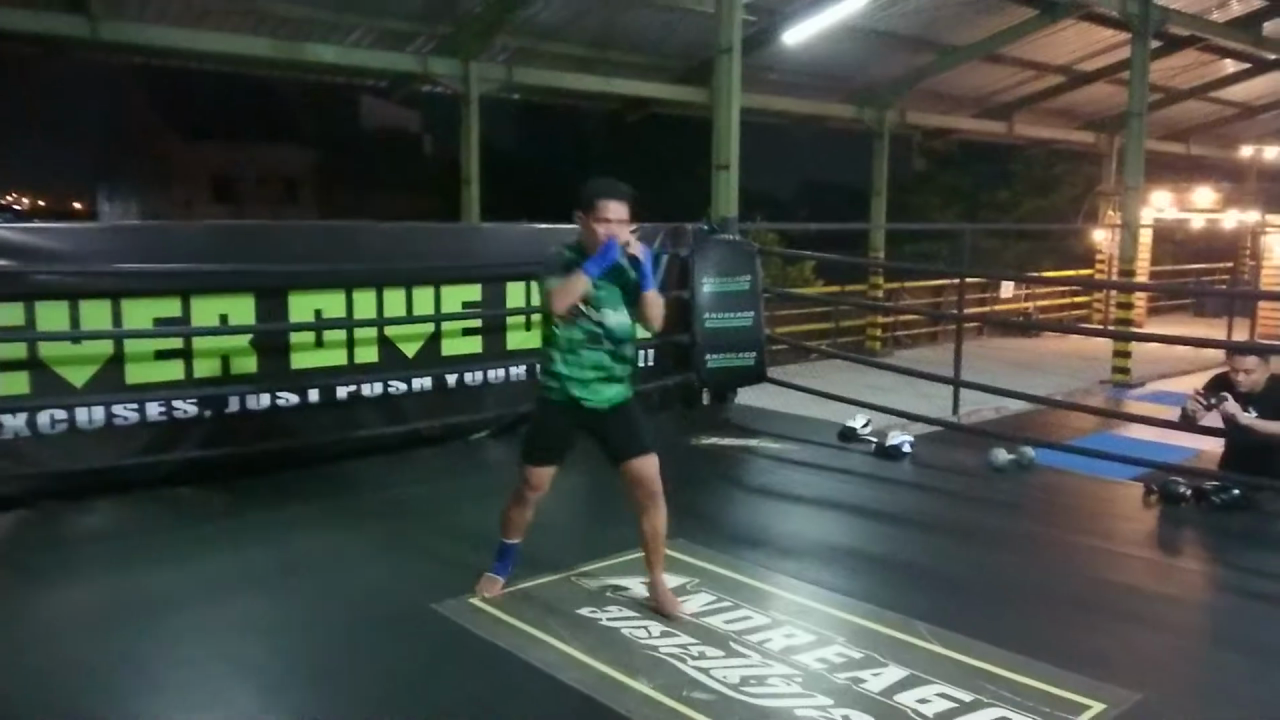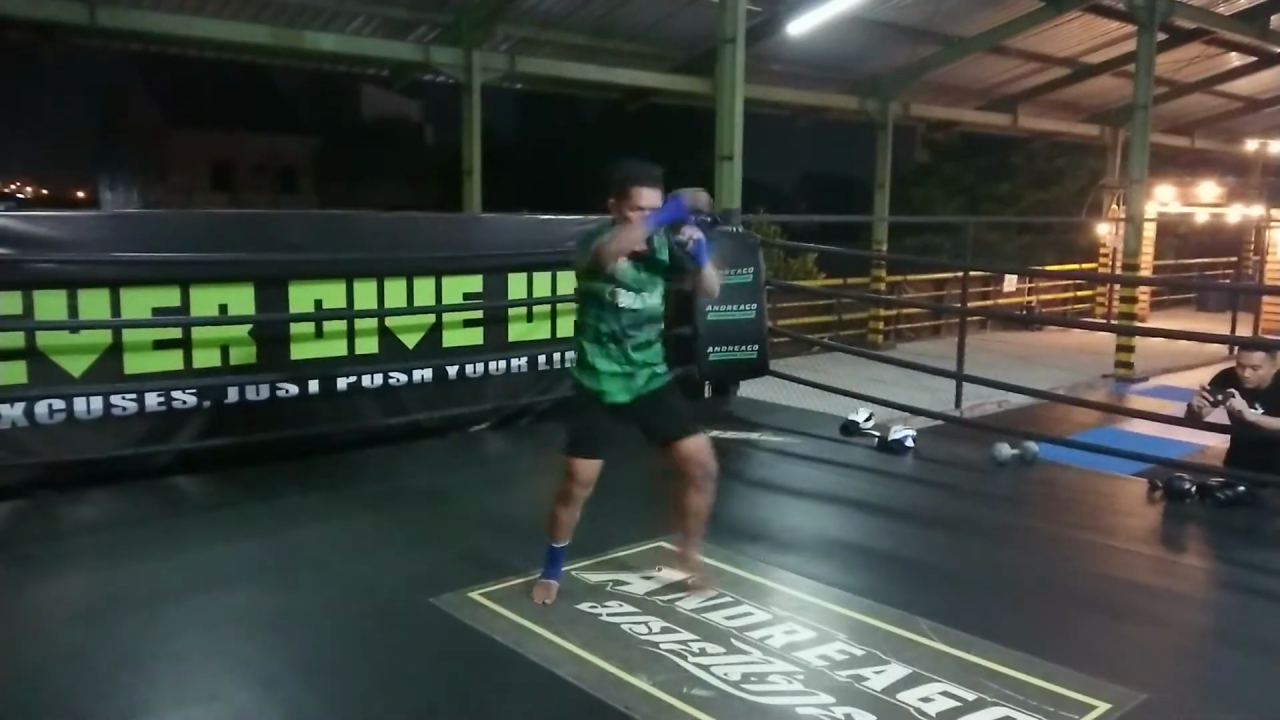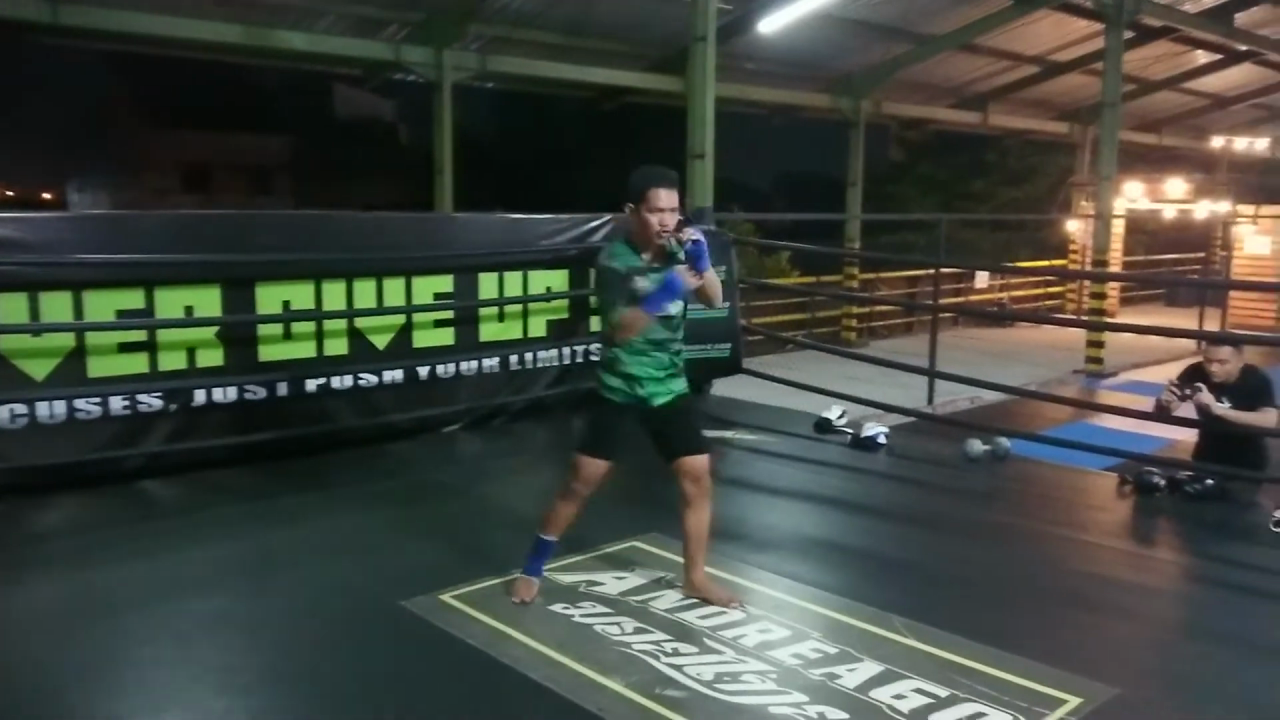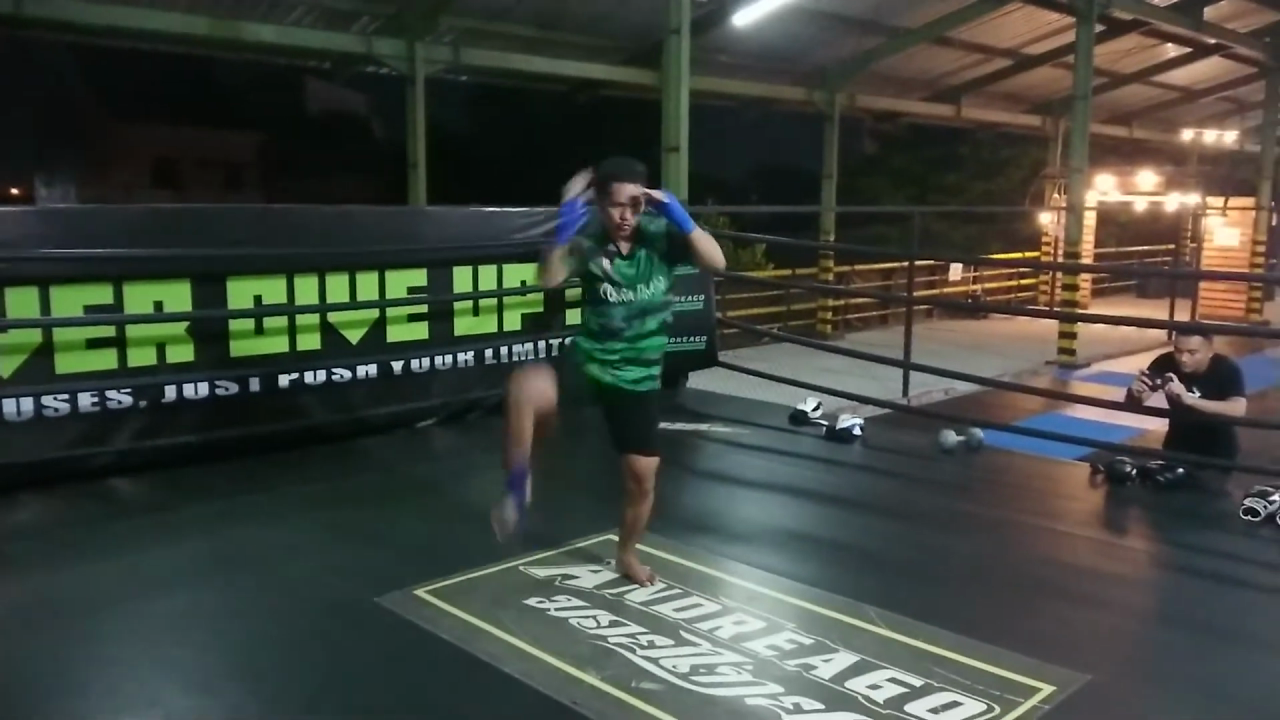
dt=0.5s
person 1, frame 1
left shoulder: (631, 265)
right shoulder: (562, 260)
left elbow: (654, 321)
right elbow: (556, 305)
left wrist: (645, 269)
right wrist: (599, 260)
left hip: (614, 398)
right hip: (561, 397)
left knee: (650, 485)
right knee: (530, 489)
left ankle: (657, 583)
right ankle: (502, 565)
person 1, frame 2
left shoulder: (664, 248)
right shoulder: (595, 243)
left elbow: (711, 290)
right elbow: (608, 250)
left wrist: (698, 249)
right wrist: (669, 213)
left hip: (652, 382)
right hip: (599, 388)
left knee: (702, 465)
right knee: (577, 484)
left ankle: (689, 548)
right ankle: (552, 568)
person 1, frame 3
left shoulder: (676, 251)
right shoulder: (614, 262)
left elbow: (714, 297)
right elbow: (622, 330)
left wrist: (700, 256)
right wrist: (663, 292)
left hip: (671, 390)
right hip: (621, 391)
left knee: (698, 480)
right knee: (581, 481)
left ankle: (695, 576)
right ankle: (534, 567)
person 1, frame 4
left shoulder: (660, 233)
right shoulder: (585, 239)
left elbow: (716, 262)
right elbow: (549, 278)
left wrist: (674, 211)
right wrist: (566, 224)
left hip: (638, 379)
right hip: (588, 365)
left knee: (642, 480)
right knee: (524, 389)
left ankle: (627, 554)
right ankle: (517, 485)
